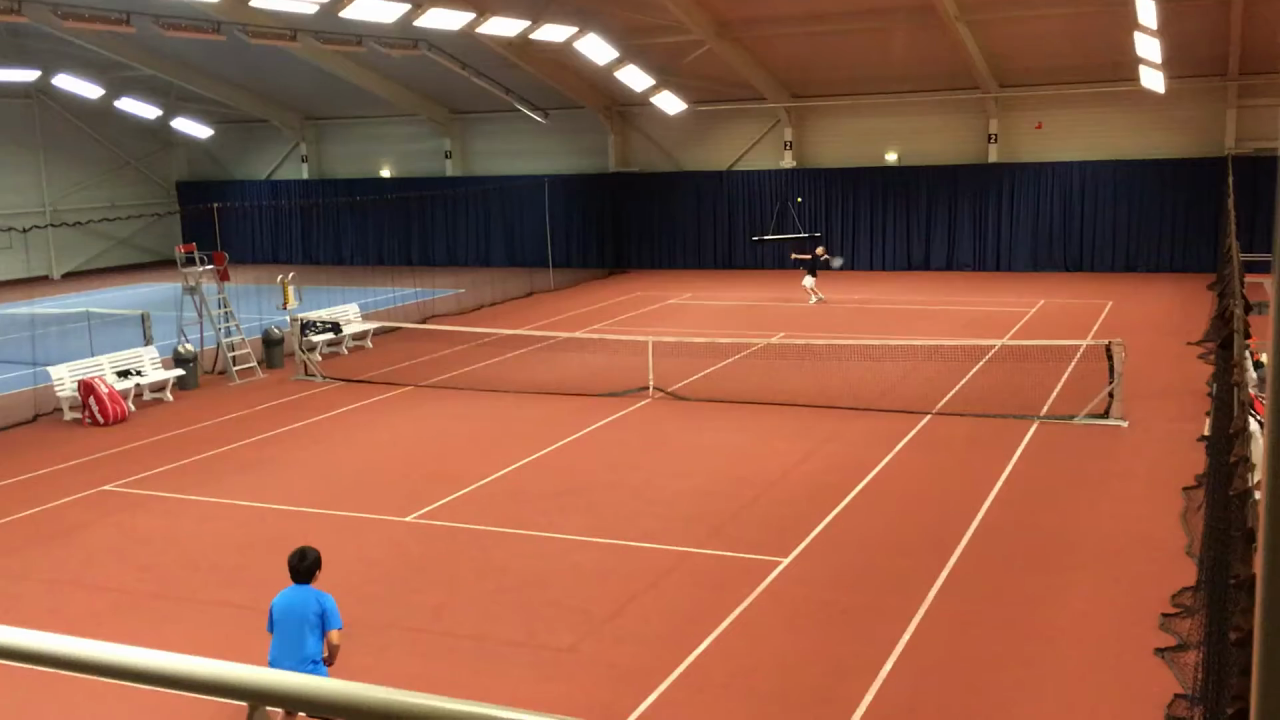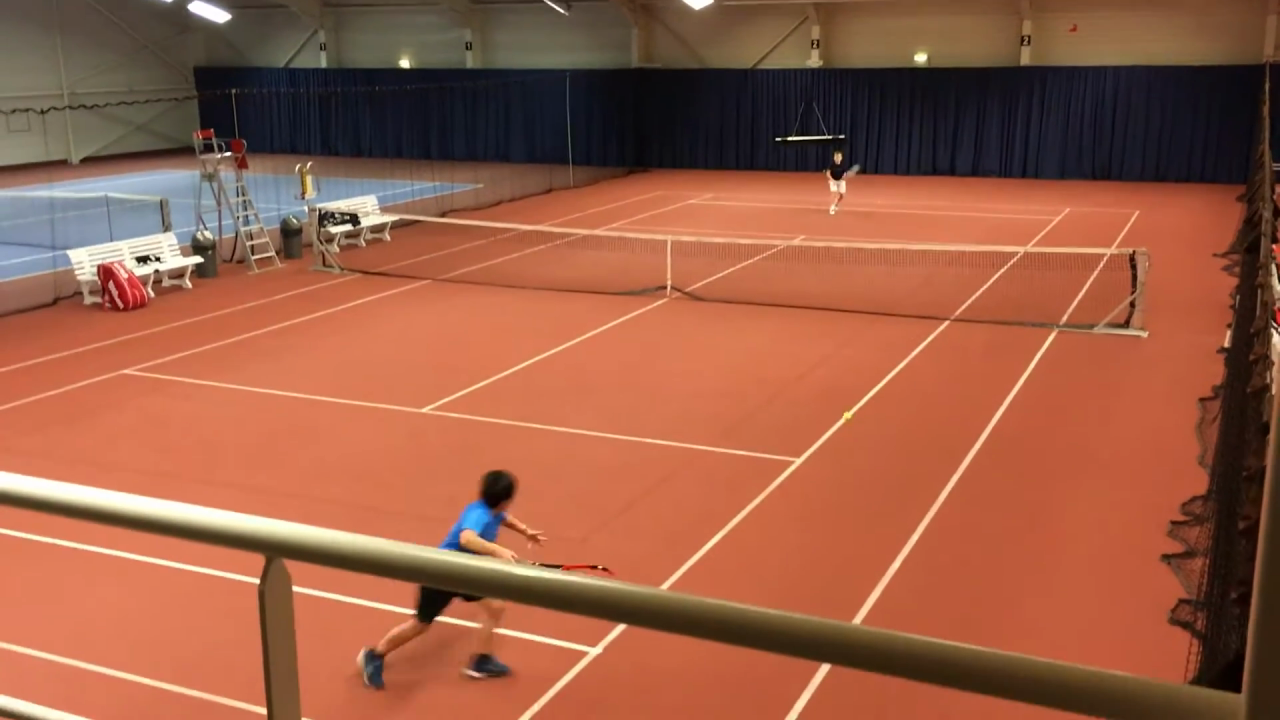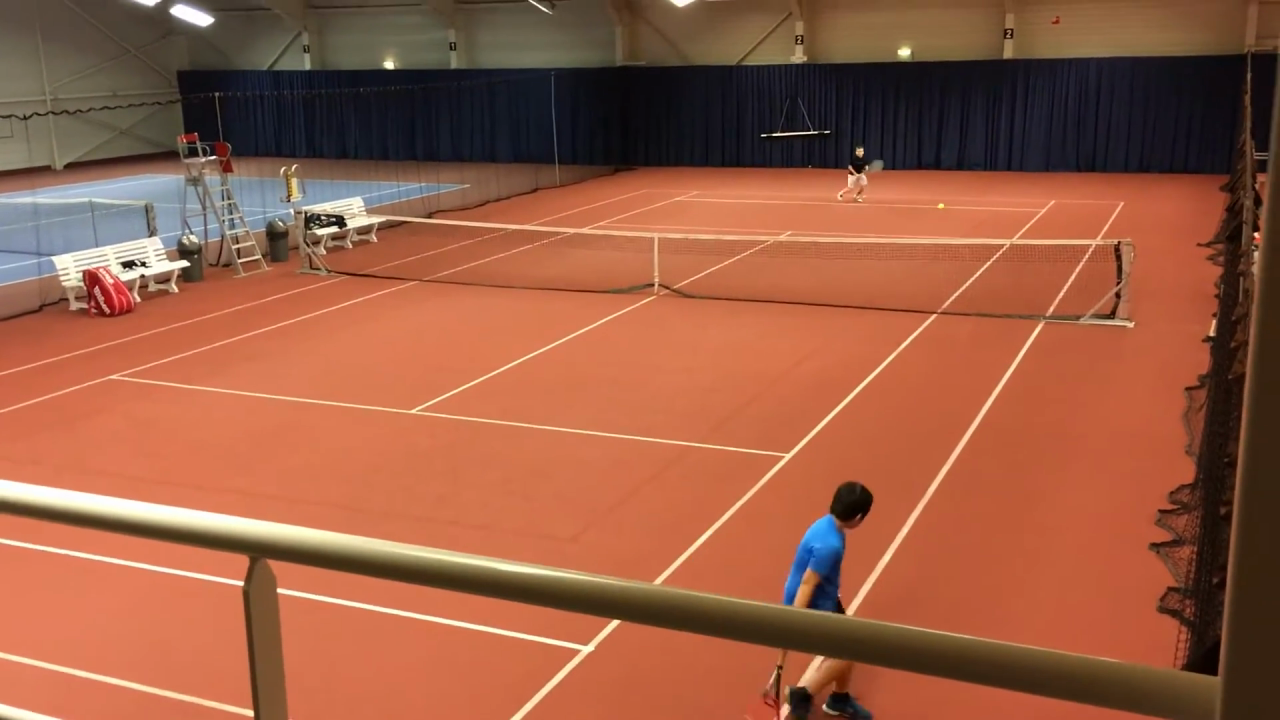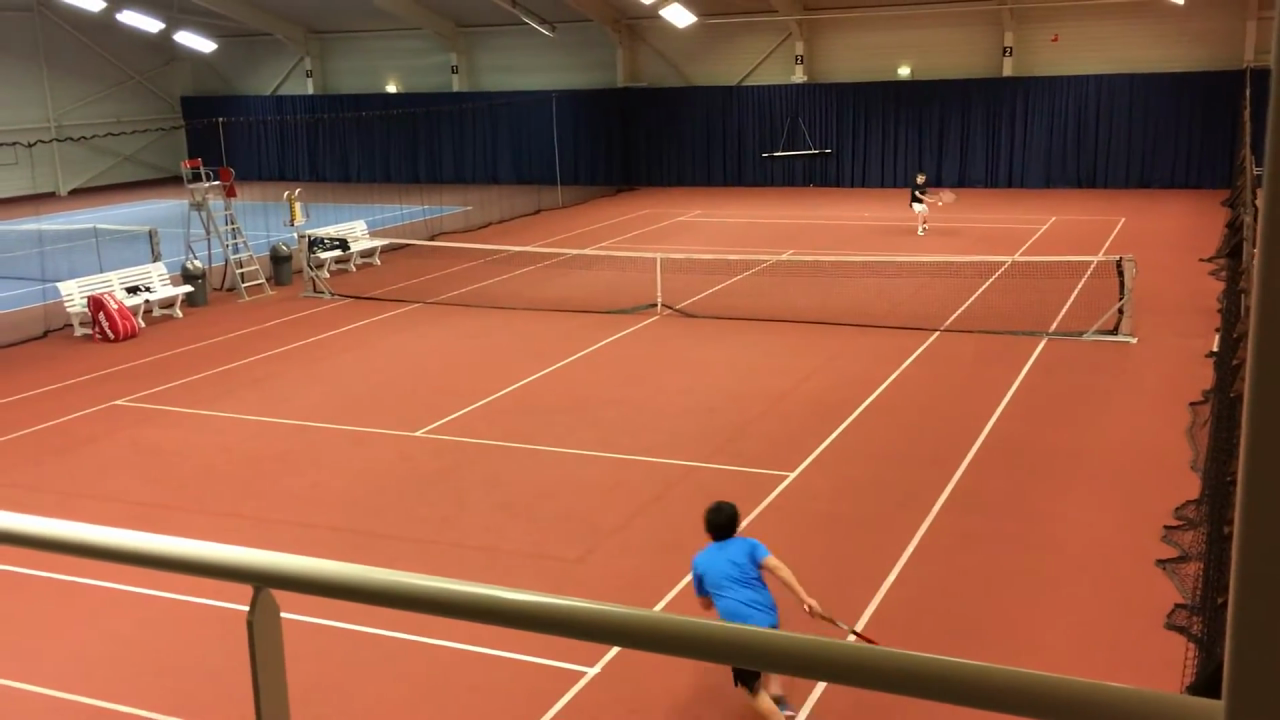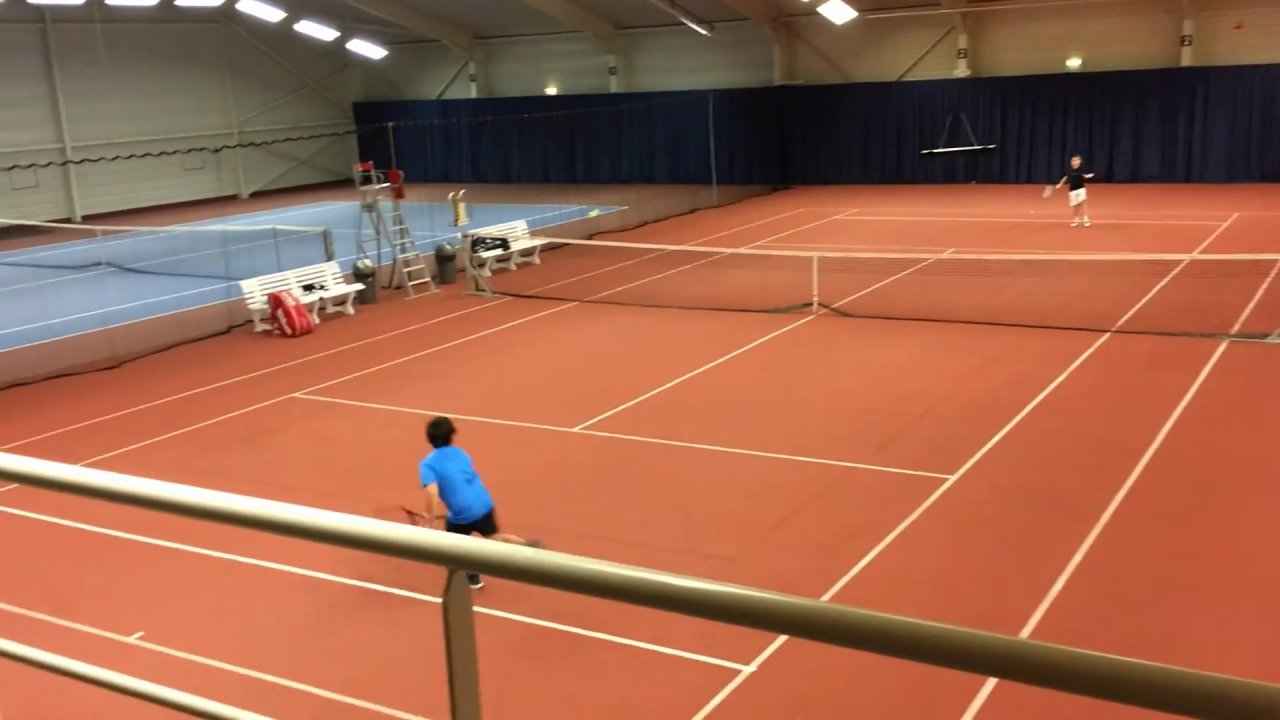
dt=1s
person 1, frame 1
left shoulder: (278, 599)
right shoulder: (323, 600)
left elbow: (275, 636)
right elbow: (334, 641)
right wrist: (330, 658)
left hip: (279, 671)
right hip: (310, 673)
person 1, frame 2
left shoulder: (492, 511)
right shoulder: (478, 515)
left elbow: (504, 518)
right elbow: (466, 538)
left wrist: (525, 532)
right wrist: (498, 550)
left knee: (496, 607)
right knee: (421, 625)
left ankle: (481, 662)
right ankle: (374, 657)
person 1, frame 3
left shoulder: (829, 524)
right shoulder: (829, 544)
right elbow: (807, 586)
left hip: (825, 600)
right hip: (811, 609)
left ankle: (840, 698)
right ankle: (802, 695)
person 1, frame 4
left shoulder: (700, 561)
right shoulder: (750, 545)
left elbow: (705, 604)
right elbow: (777, 567)
right wrist: (805, 597)
right hip: (767, 619)
left knee: (753, 688)
right ankle: (778, 700)
person 1, frame 5
left shoulder: (427, 464)
right shoulder: (462, 454)
left elbow: (432, 492)
left wrist: (434, 513)
left hip: (463, 514)
right hip: (484, 503)
right knee: (492, 536)
left ankle: (472, 577)
right ankle: (527, 545)
